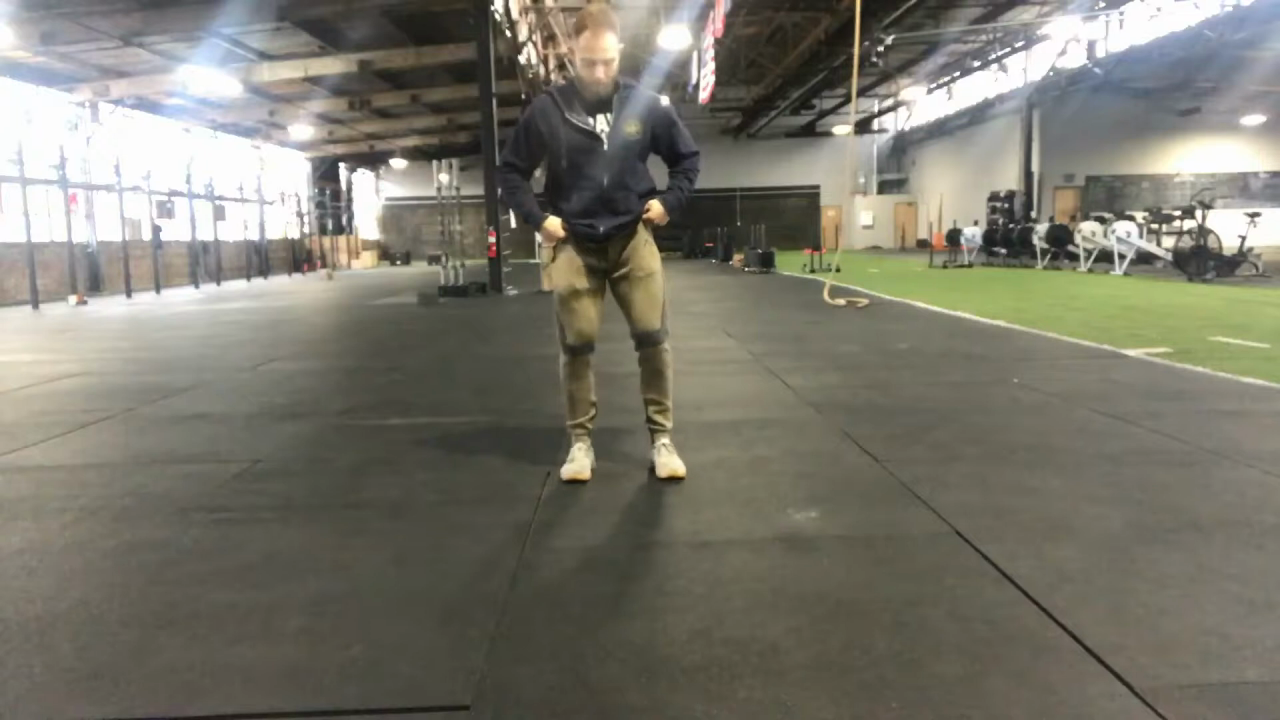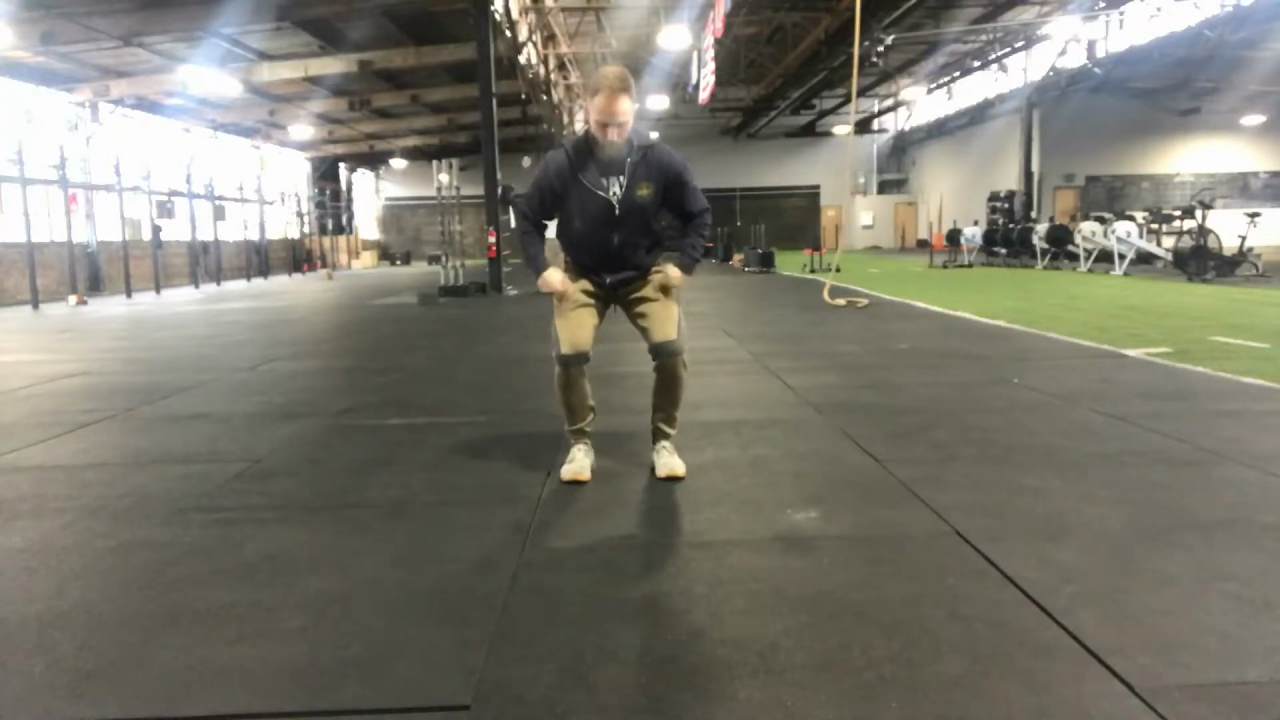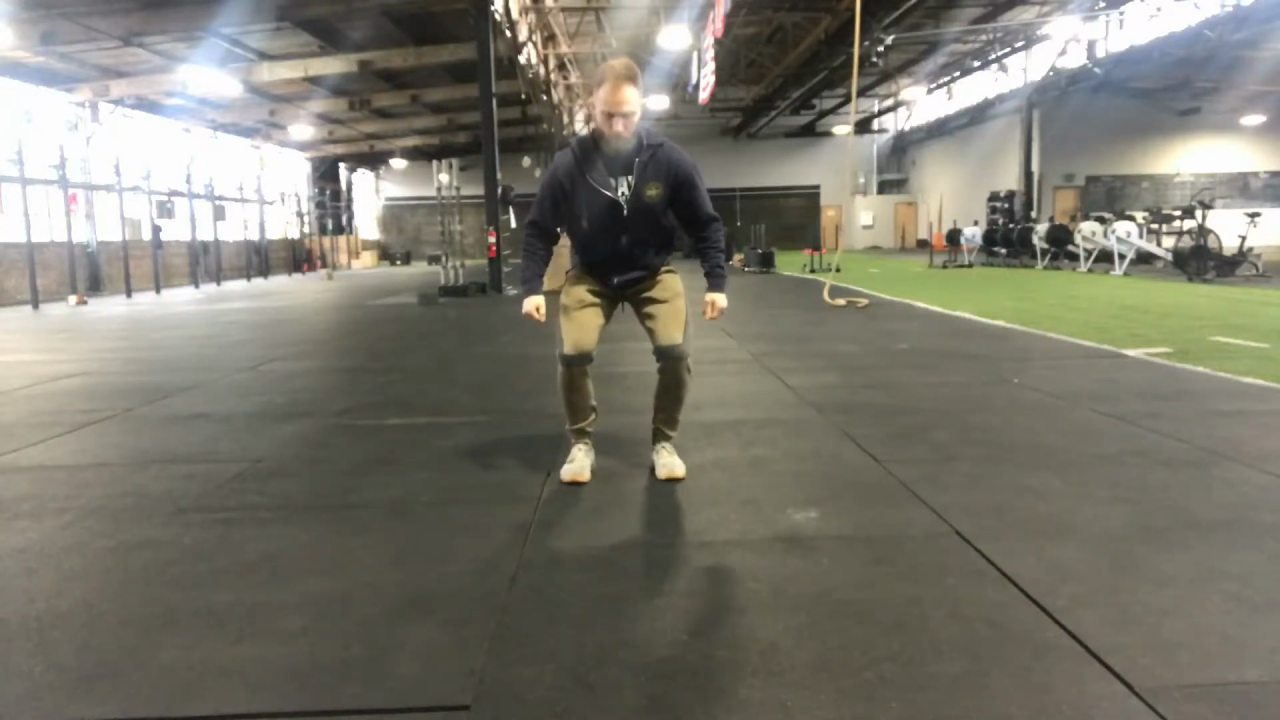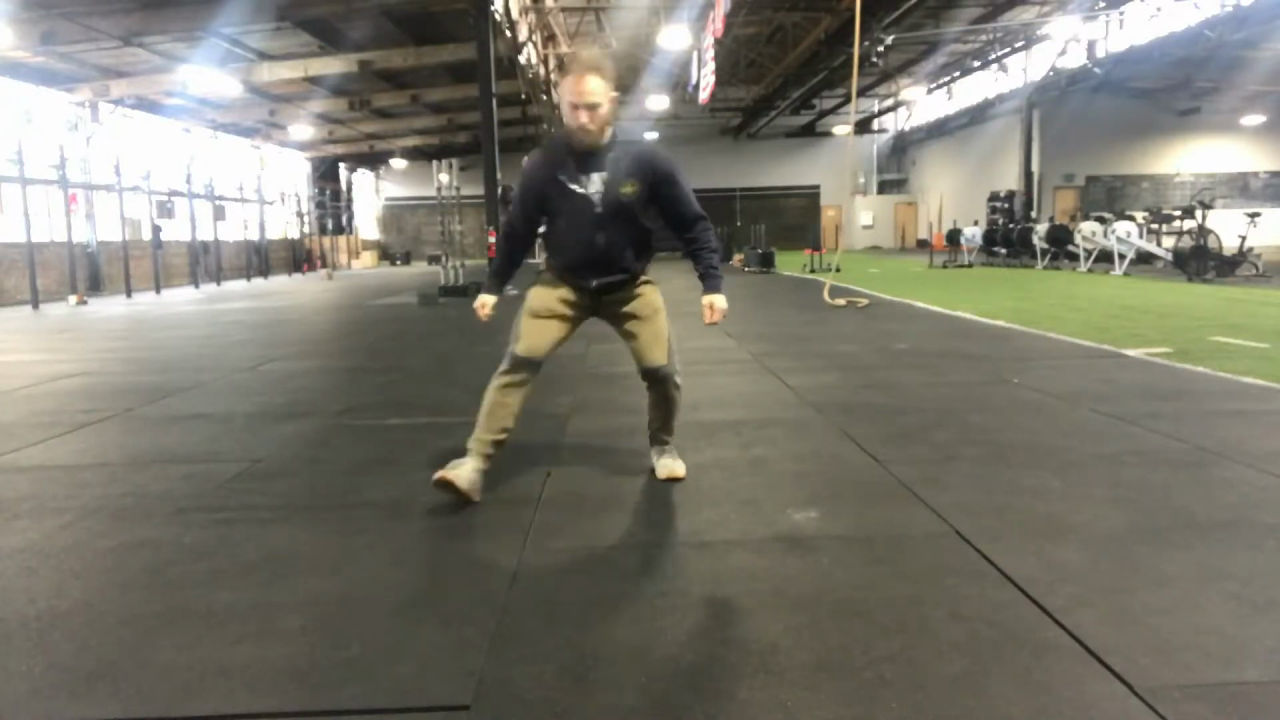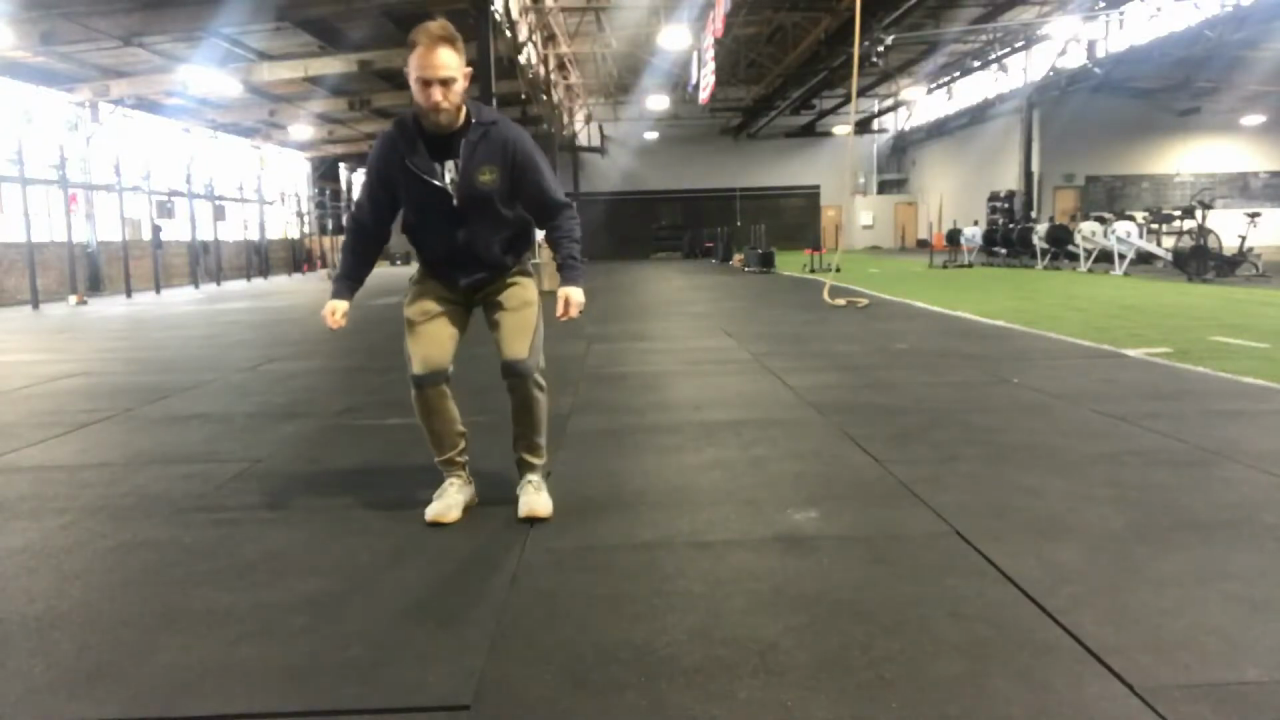
dt=1s
person 1, frame 1
left shoulder: (646, 104)
right shoulder: (547, 110)
left elbow: (688, 157)
right elbow: (510, 171)
left wrist: (669, 201)
right wrist: (538, 218)
left hip: (633, 239)
right hip: (574, 244)
left knee: (652, 338)
right knee: (577, 345)
left ankle: (661, 439)
right ankle: (580, 442)
person 1, frame 2
left shoulder: (660, 160)
right shoulder: (562, 163)
left elbow: (698, 215)
right elbow: (527, 217)
left wrist: (683, 263)
right wrist: (542, 267)
left hip: (644, 274)
right hip: (581, 276)
left knee: (670, 351)
right knee: (569, 355)
left ankle: (663, 442)
right ankle: (580, 444)
person 1, frame 3
left shoulder: (669, 159)
right shoulder: (569, 163)
left elbow: (706, 223)
right elbow: (540, 228)
left wrist: (717, 281)
right wrist: (532, 286)
left hip: (654, 274)
right hip: (590, 276)
left knee: (674, 353)
right knee: (573, 354)
left ankle: (663, 442)
right ankle: (581, 444)
person 1, frame 4
left shoulder: (645, 160)
right shoulder: (545, 163)
left elbow: (692, 223)
right elbow: (518, 229)
left wrist: (712, 284)
right wrist: (492, 287)
left hip: (628, 283)
right hip: (563, 281)
left knee: (661, 370)
right knee: (521, 359)
left ankle: (662, 447)
right ankle: (476, 461)
person 1, frame 5
left shoulder: (506, 139)
right shoulder: (394, 148)
left elbow: (556, 210)
right elbow: (368, 225)
left wrist: (571, 276)
right wrist: (343, 289)
left hip: (506, 273)
right hip: (437, 279)
left knee: (522, 367)
right knee: (426, 373)
left ankle: (532, 474)
right ankle: (456, 478)
